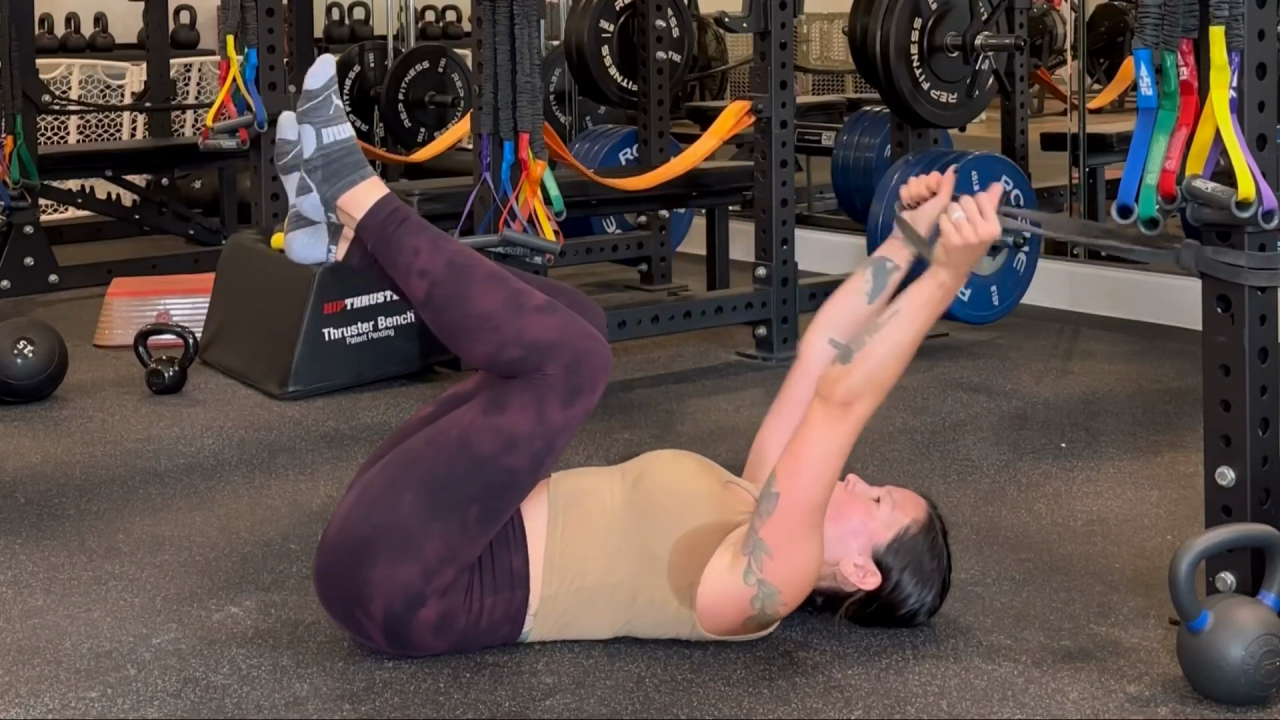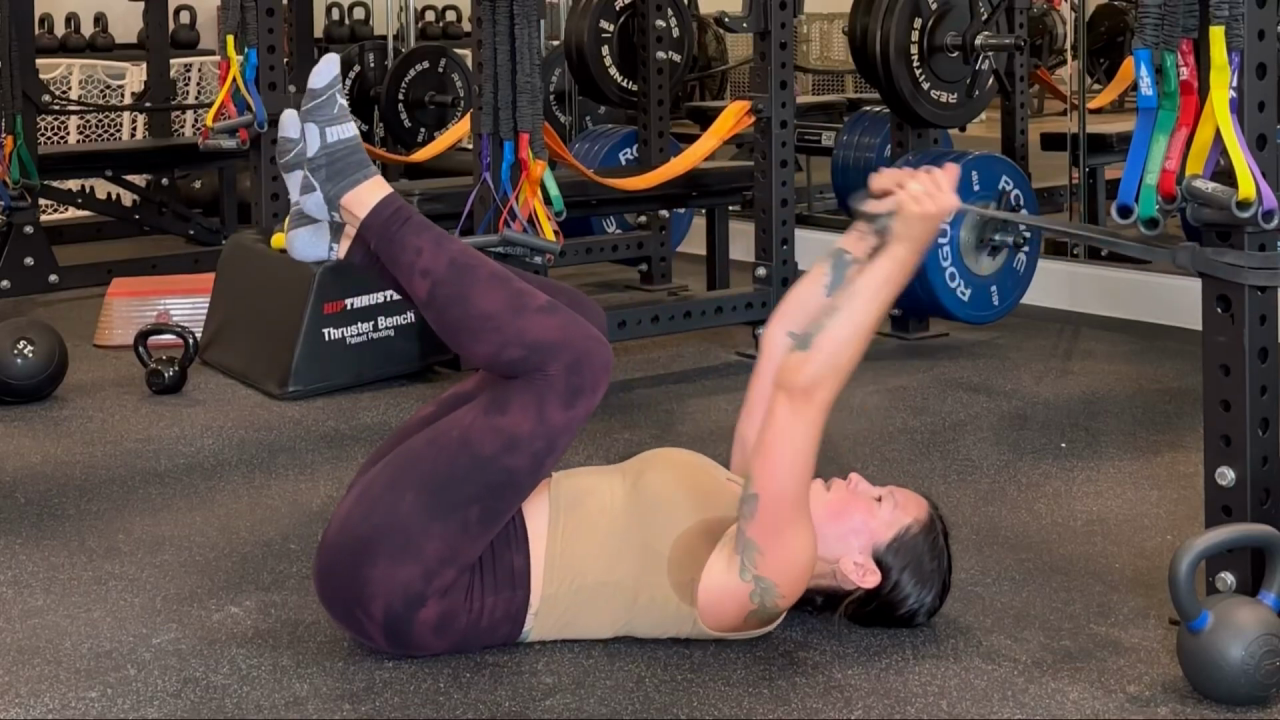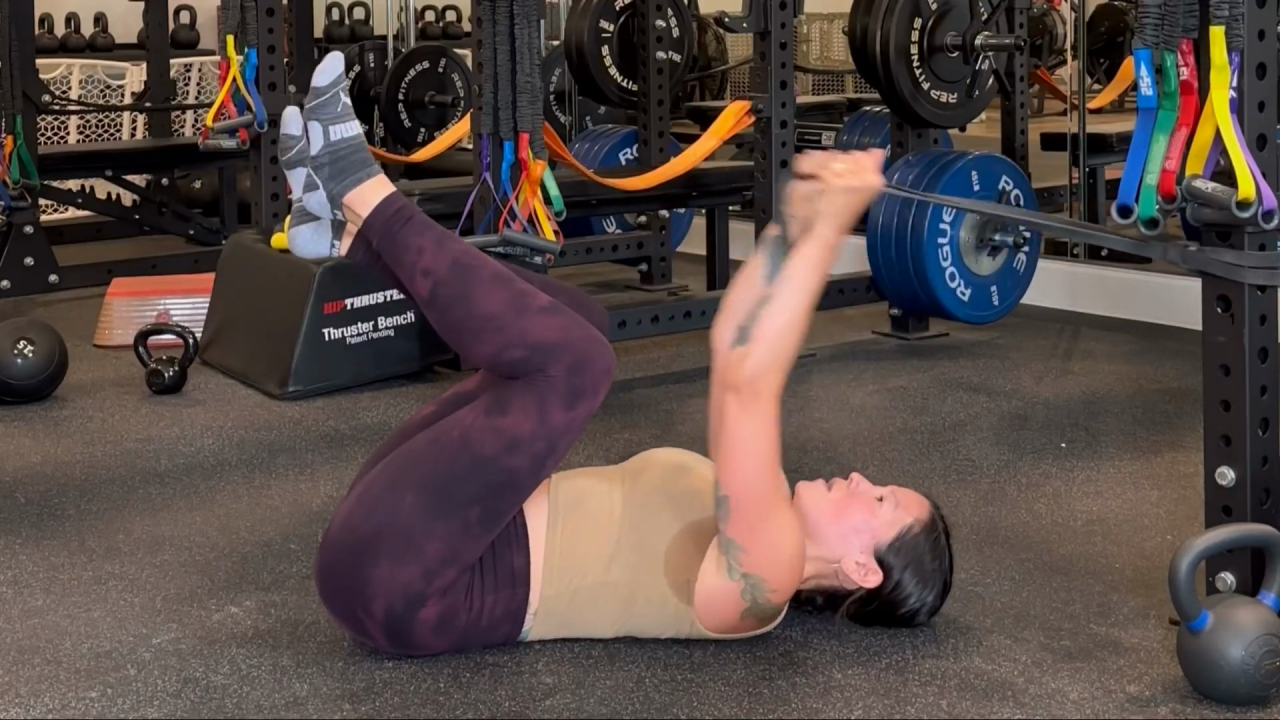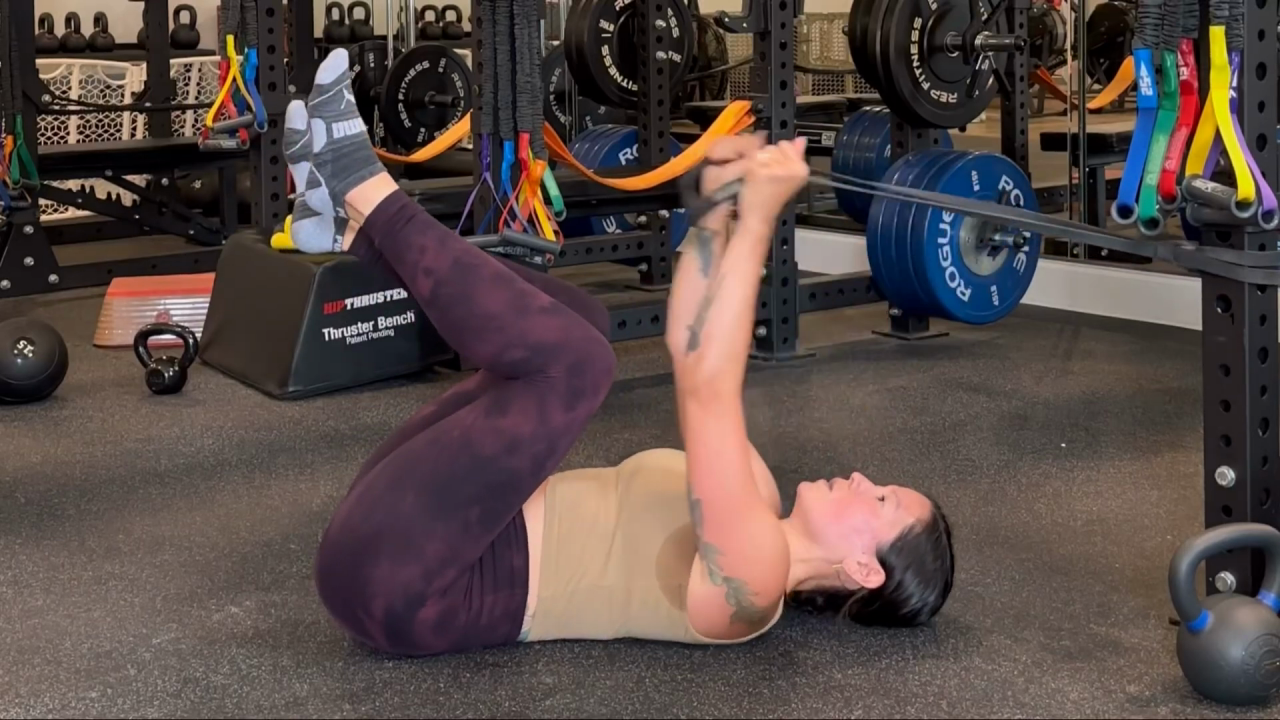
dt=0.1s
person 1, frame 1
left shoulder: (769, 586)
right shoulder: (753, 515)
left elbow: (841, 400)
right elbow: (821, 362)
left wrist: (945, 274)
right wrist: (905, 243)
left hip: (395, 575)
right hip: (422, 527)
left knee: (567, 353)
right knee: (570, 322)
left ankle: (358, 197)
right ankle: (346, 237)
person 1, frame 2
left shoulder: (764, 584)
right shoulder: (756, 514)
left elbow: (803, 390)
right elbow: (783, 351)
left wrist: (903, 252)
right wrist: (867, 234)
left hip: (394, 576)
right hip: (409, 532)
left knee: (569, 353)
right knee: (569, 320)
left ankle: (360, 195)
right ankle: (347, 231)
person 1, frame 3
left shoulder: (758, 582)
right shoulder: (755, 520)
left elbow: (746, 385)
right elbow: (734, 348)
left wrist: (826, 233)
right wrist: (798, 222)
left hip: (394, 574)
right hip: (416, 529)
left knee: (572, 354)
right knee: (570, 320)
left ankle: (364, 194)
right ankle: (349, 227)
person 1, frame 4
left shoulder: (752, 581)
right shoulder: (754, 511)
left elbow: (707, 388)
right elbow: (692, 349)
left wrist: (758, 222)
right wrist: (721, 207)
left hip: (395, 575)
right hip: (418, 521)
left knee: (572, 356)
right knee: (572, 320)
left ankle: (366, 191)
right ankle: (352, 221)
